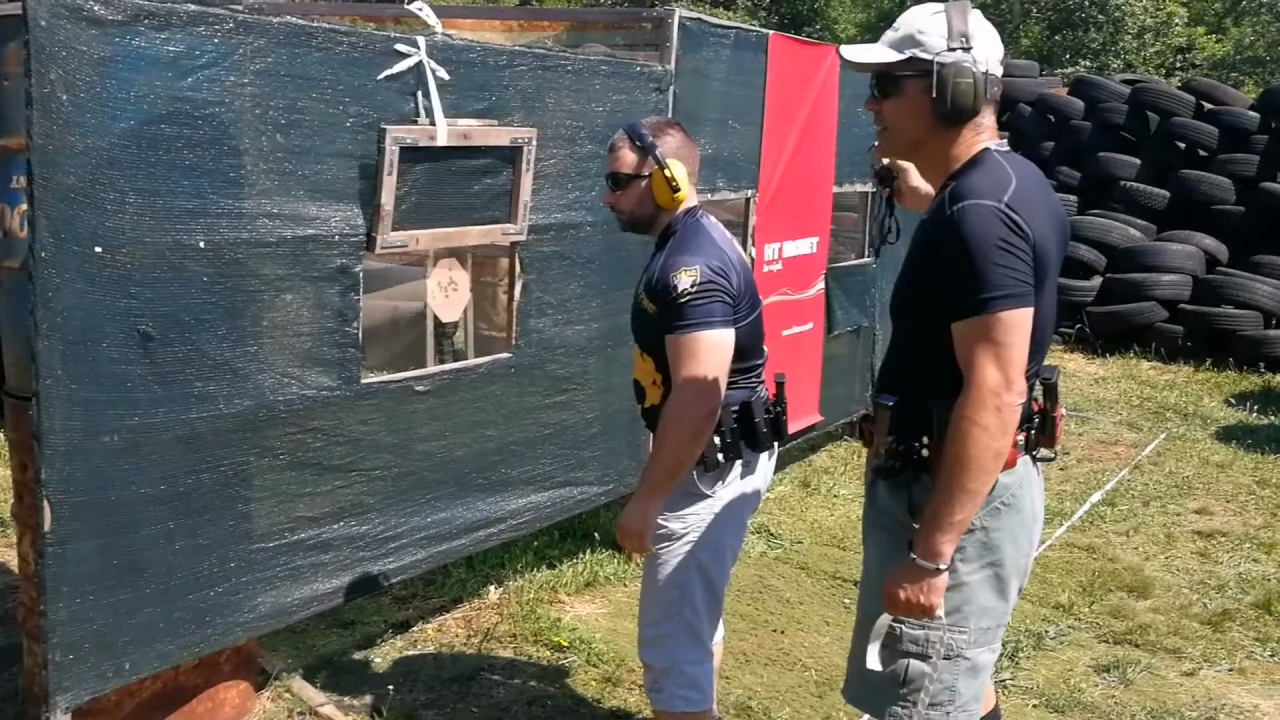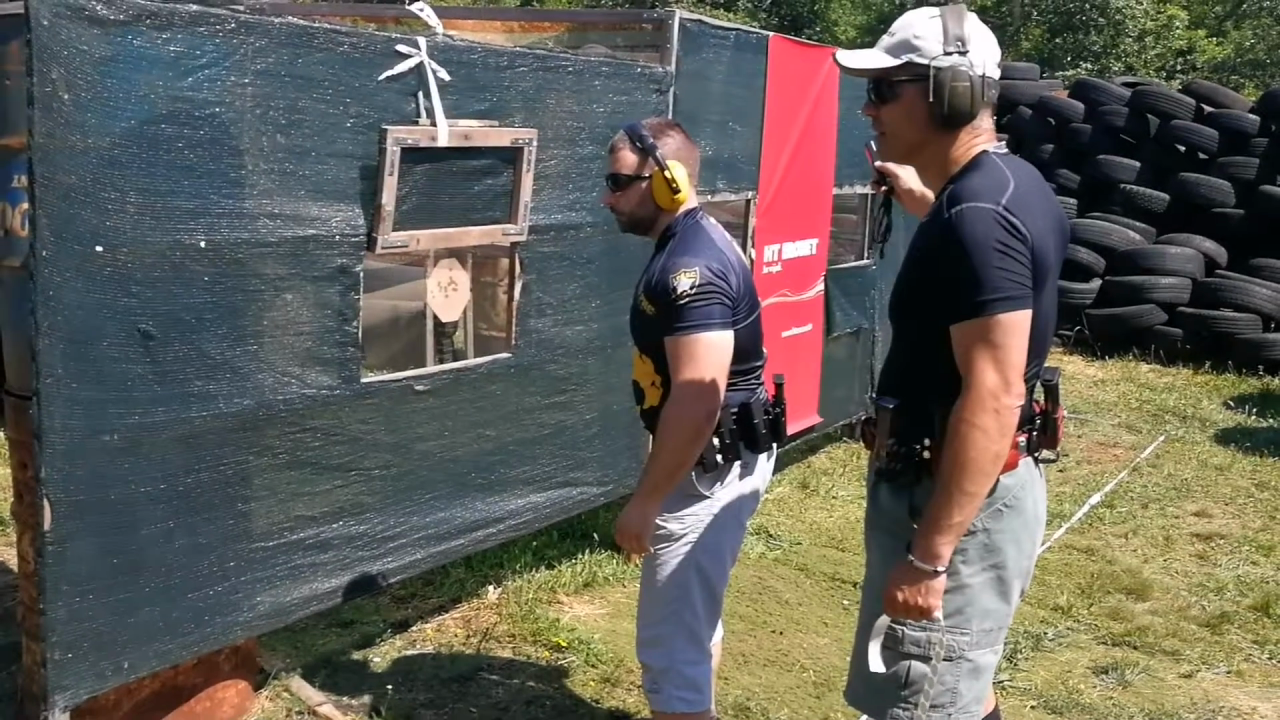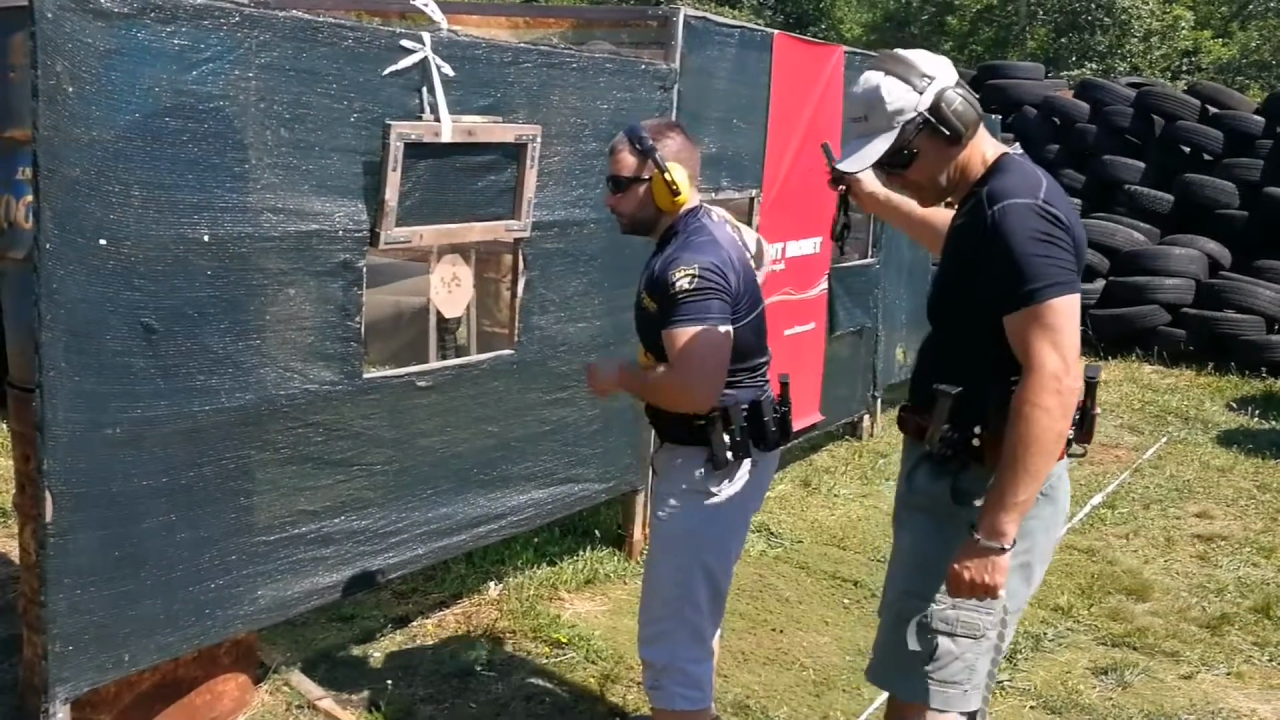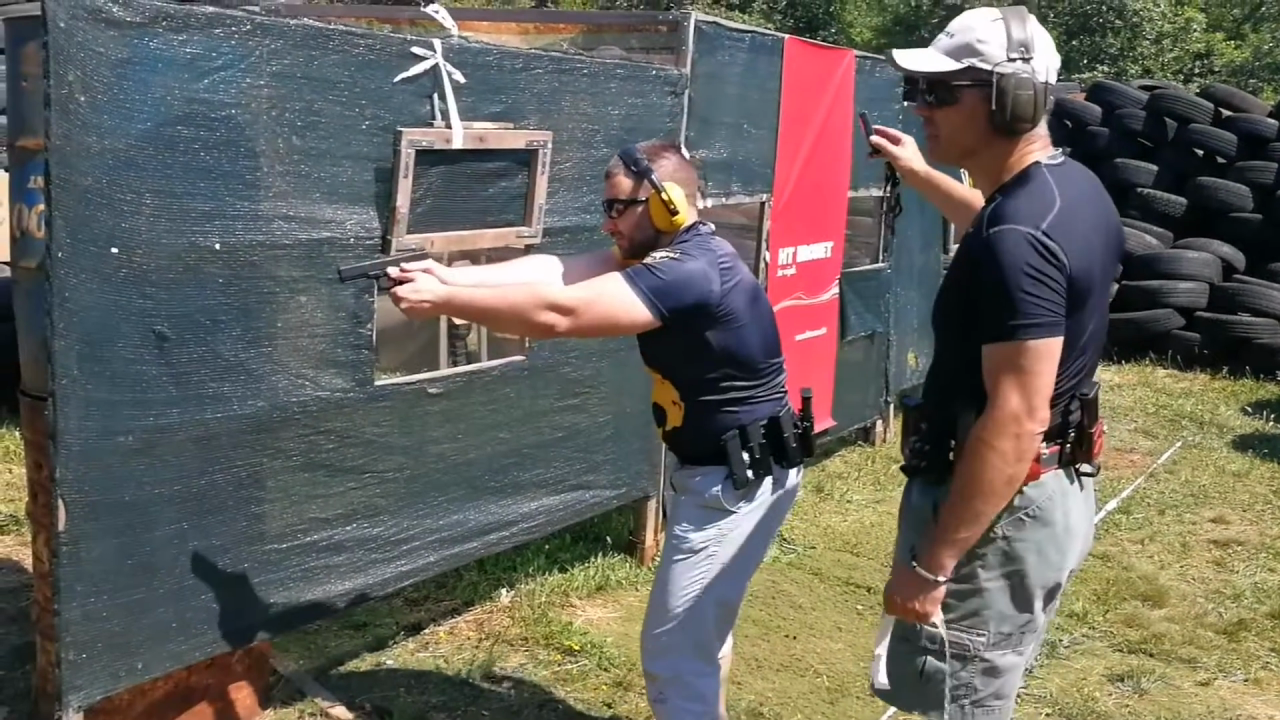
dt=1s
person 1, frame 1
left shoulder: (977, 210)
right shoulder: (1007, 180)
left elbow: (996, 394)
left wrist: (930, 553)
right wrist: (924, 200)
left hip: (953, 497)
right hip: (961, 484)
person 1, frame 2
left shoulder: (976, 215)
right shoulder: (1007, 183)
left elbow: (994, 397)
left wrist: (928, 555)
right wrist: (922, 203)
left hip: (956, 501)
right hip: (959, 488)
person 1, frame 3
left shoulder: (1017, 214)
right shoulder: (994, 200)
left elbow: (1054, 381)
left wrist: (994, 535)
right wrist: (880, 202)
left hip: (982, 488)
right hip: (954, 472)
person 1, frame 4
left shoulder: (1018, 237)
right shoulder: (1072, 187)
left elbow: (1017, 420)
left wrist: (932, 564)
right wrist: (922, 176)
left hip: (998, 506)
right hip: (1047, 491)
person 2, frame 1
left shoulder: (691, 264)
right shoulder: (690, 243)
left elbow: (698, 399)
left wrist: (646, 499)
right wrist: (657, 483)
left hip: (709, 466)
right hip: (711, 458)
left knee: (672, 635)
right knee: (695, 612)
person 2, frame 2
left shoulder: (690, 266)
right shoulder: (690, 245)
left elbow: (698, 401)
left wrist: (644, 501)
left hip: (709, 468)
right hip: (708, 461)
left knee: (670, 640)
right knee: (693, 616)
person 2, frame 3
left shoulder: (692, 263)
right shoulder: (705, 231)
left elbow: (693, 388)
left wrist: (620, 377)
left hip: (712, 461)
right hip: (716, 452)
left knee: (672, 632)
right knee: (690, 609)
person 2, frame 4
left shoulder: (689, 270)
right shoulder: (664, 253)
left elbow: (559, 313)
right elbow: (556, 272)
left wrist: (441, 301)
right wrist: (448, 276)
left hip: (739, 479)
right hip: (710, 467)
left knee: (674, 646)
right knee: (700, 614)
